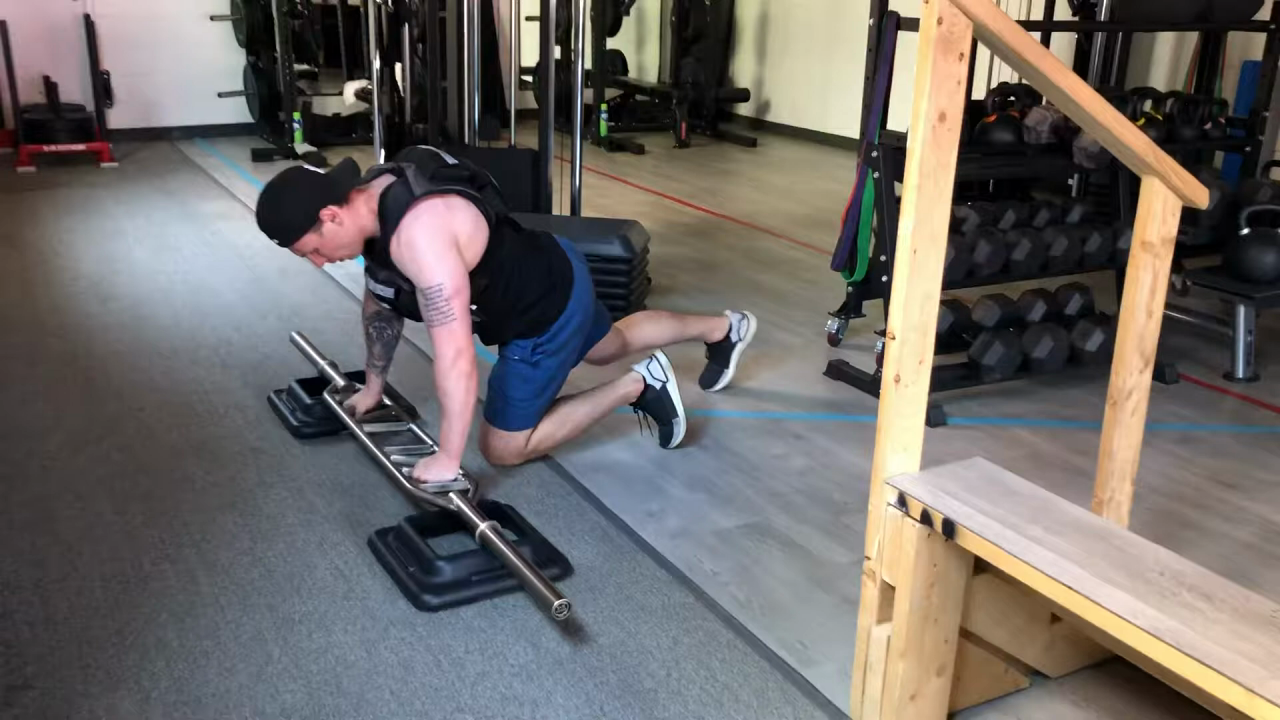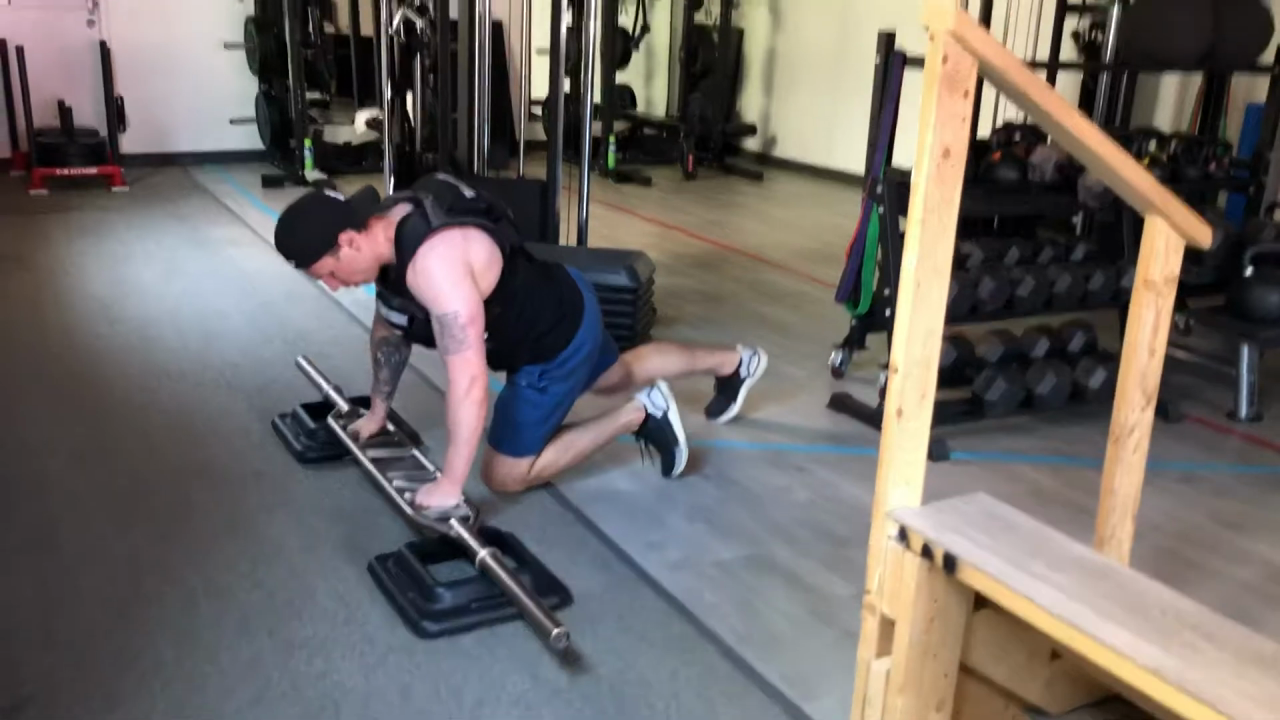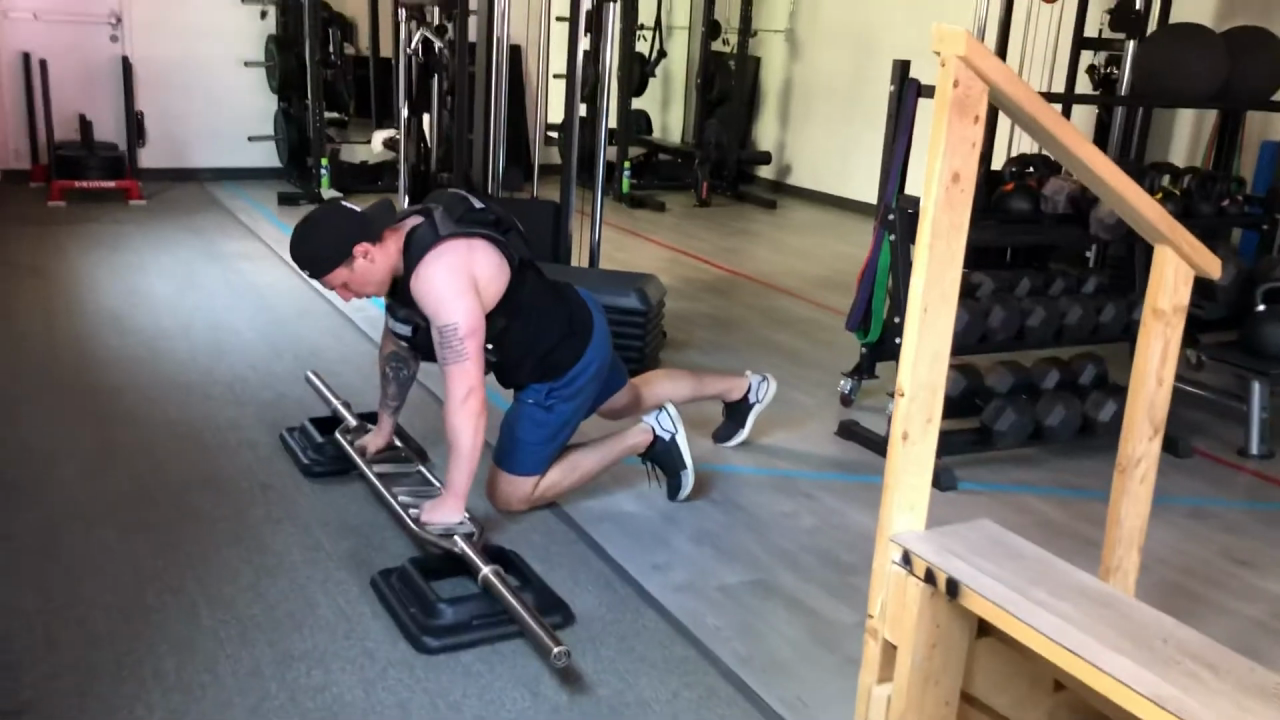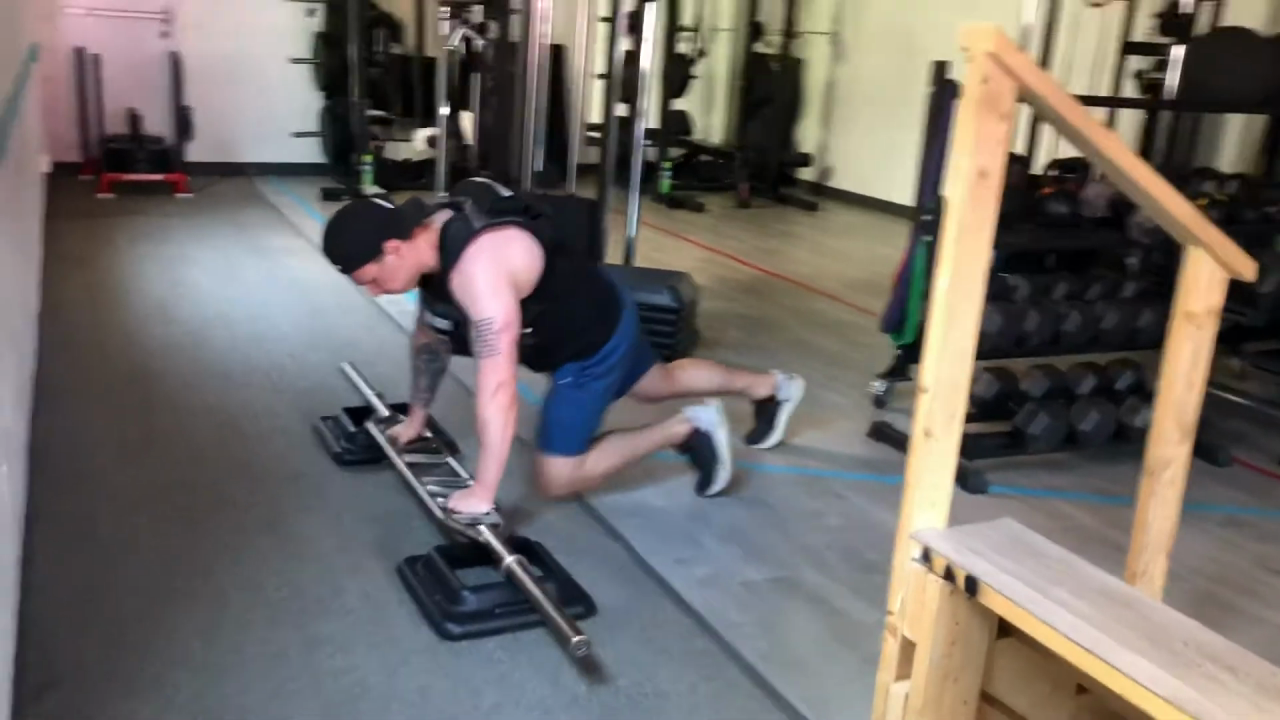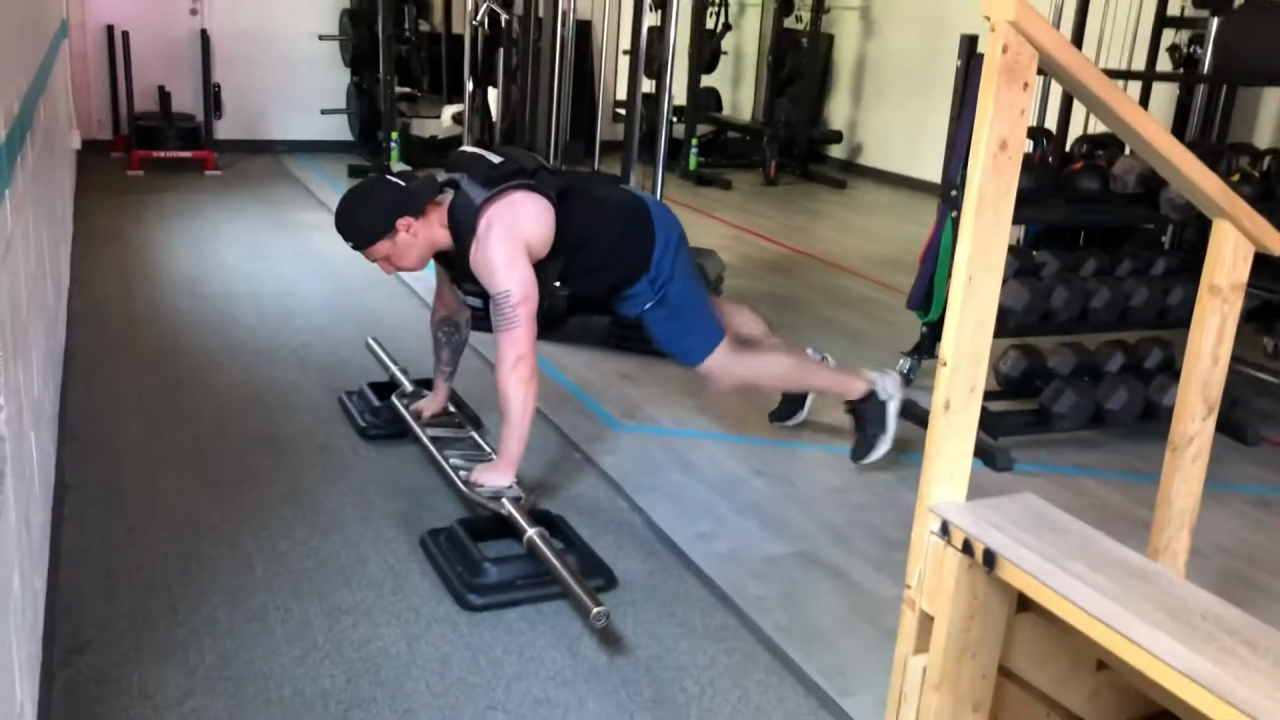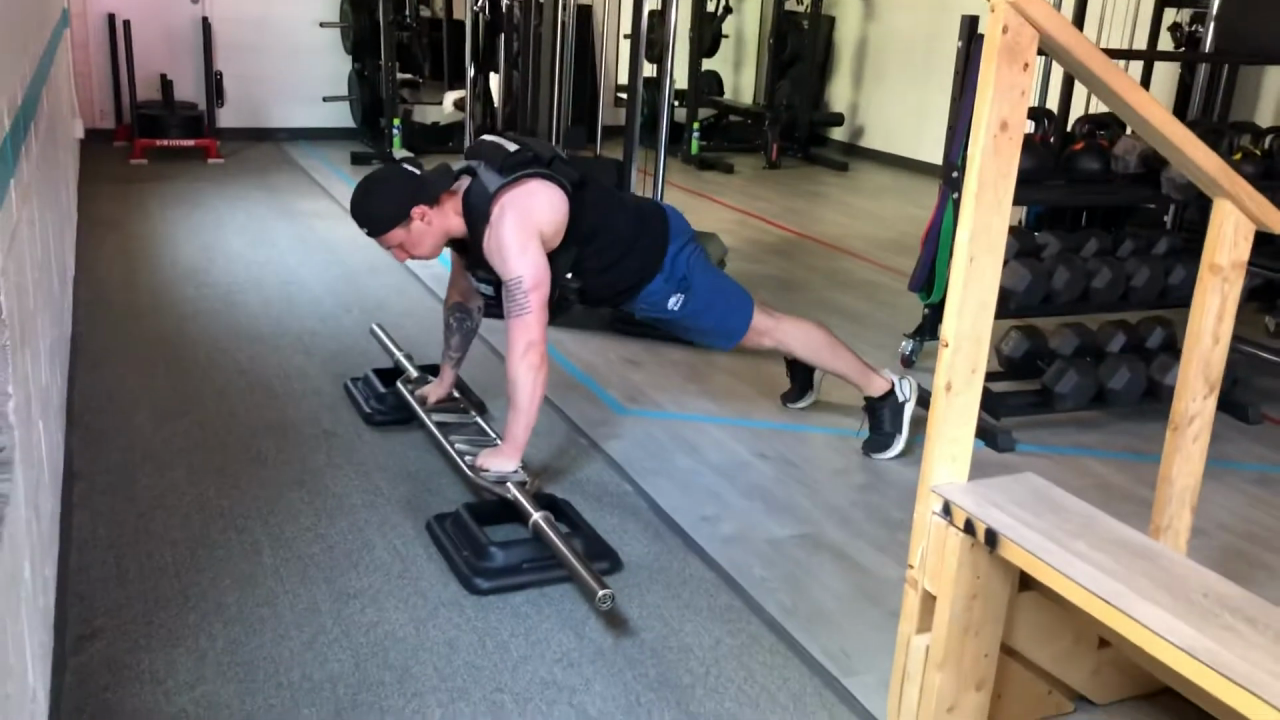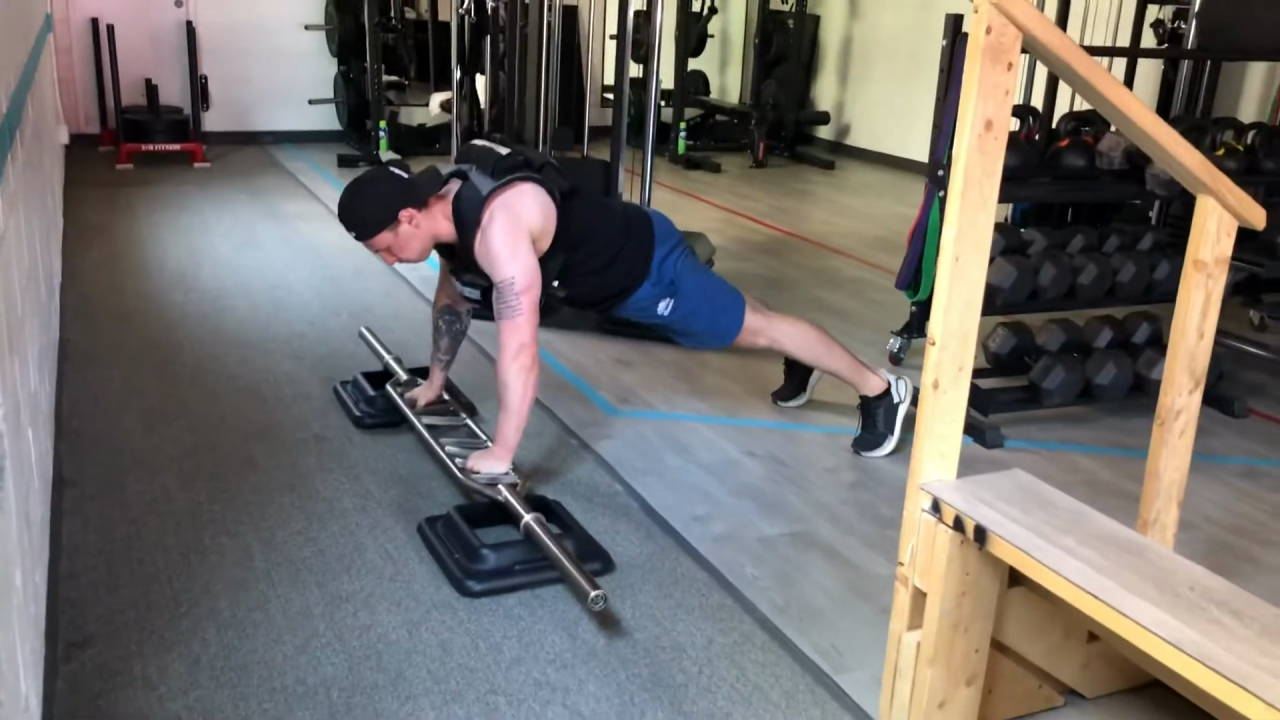
dt=0.3s
person 1, frame 1
left shoulder: (416, 231)
right shoulder: (372, 199)
left elbow: (455, 353)
right elbow: (381, 298)
left wrist: (447, 460)
right wrist: (373, 386)
left hip: (548, 308)
right hip: (550, 276)
left knee: (503, 448)
right knee: (611, 345)
left ankle: (638, 386)
right ankle: (724, 329)
person 1, frame 2
left shoulder: (433, 261)
right shoulder: (388, 229)
left elbow: (469, 380)
right elbow: (390, 326)
left wrist: (449, 486)
right wrist: (378, 411)
left hip: (557, 340)
right hip: (559, 307)
left knee: (505, 474)
right knee: (617, 376)
left ankle: (640, 414)
right ankle: (733, 363)
person 1, frame 3
left shoulder: (437, 272)
right shoulder: (400, 242)
left elbow: (466, 392)
right elbow: (399, 340)
left wrist: (452, 502)
right wrist: (384, 427)
left hip: (565, 356)
right hip: (568, 329)
left knee: (510, 495)
right knee: (626, 401)
left ankle: (647, 438)
right ankle: (743, 388)
person 1, frame 4
left shoulder: (476, 265)
right shoulder: (429, 237)
left elbow: (497, 387)
right elbow: (429, 335)
left wrist: (481, 494)
right wrist: (416, 417)
left hip: (594, 335)
right hip: (594, 314)
left knee: (556, 479)
right knee: (658, 382)
left ankle: (686, 429)
right ankle: (768, 388)
person 1, frame 5
left shoulder: (491, 237)
right shoulder: (443, 215)
left elbow: (517, 362)
right elbow: (450, 308)
left wrist: (505, 467)
right wrist: (440, 391)
left hip: (644, 249)
right hip: (619, 237)
left knee: (720, 369)
right knee: (711, 316)
left ankle: (866, 391)
right ankle: (805, 367)
person 1, frame 6
left shoulder: (506, 224)
right shoulder: (457, 205)
left elbow: (528, 349)
right elbow: (464, 297)
left wrist: (510, 452)
right wrist: (446, 378)
left hip: (658, 257)
right hip: (631, 262)
left knee: (760, 328)
right knee: (735, 313)
left ankle: (884, 391)
right ankle: (803, 367)
person 1, frame 7
left shoulder: (495, 228)
right shoulder: (446, 209)
left elbow: (519, 352)
right elbow: (452, 299)
left wrist: (501, 454)
right wrist: (435, 380)
left hip: (645, 263)
right hip: (614, 264)
left knee: (754, 327)
right knee: (727, 311)
left ankle: (880, 389)
right ankle: (801, 366)
